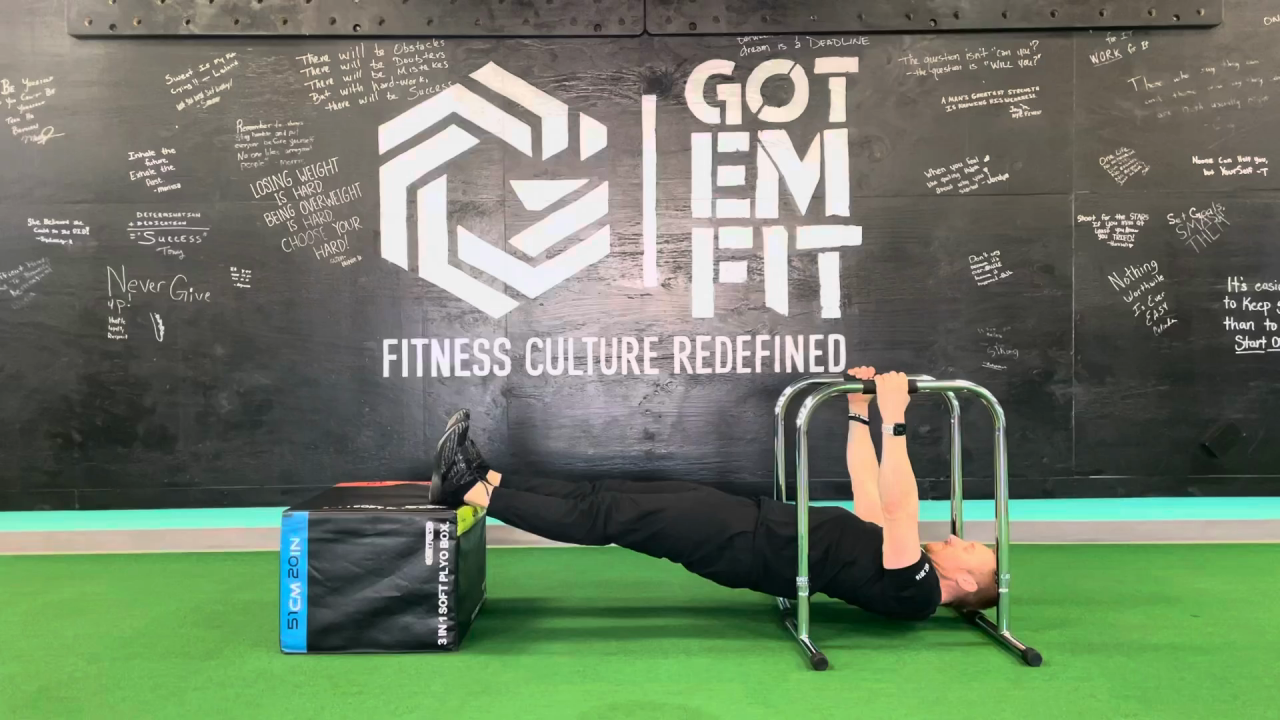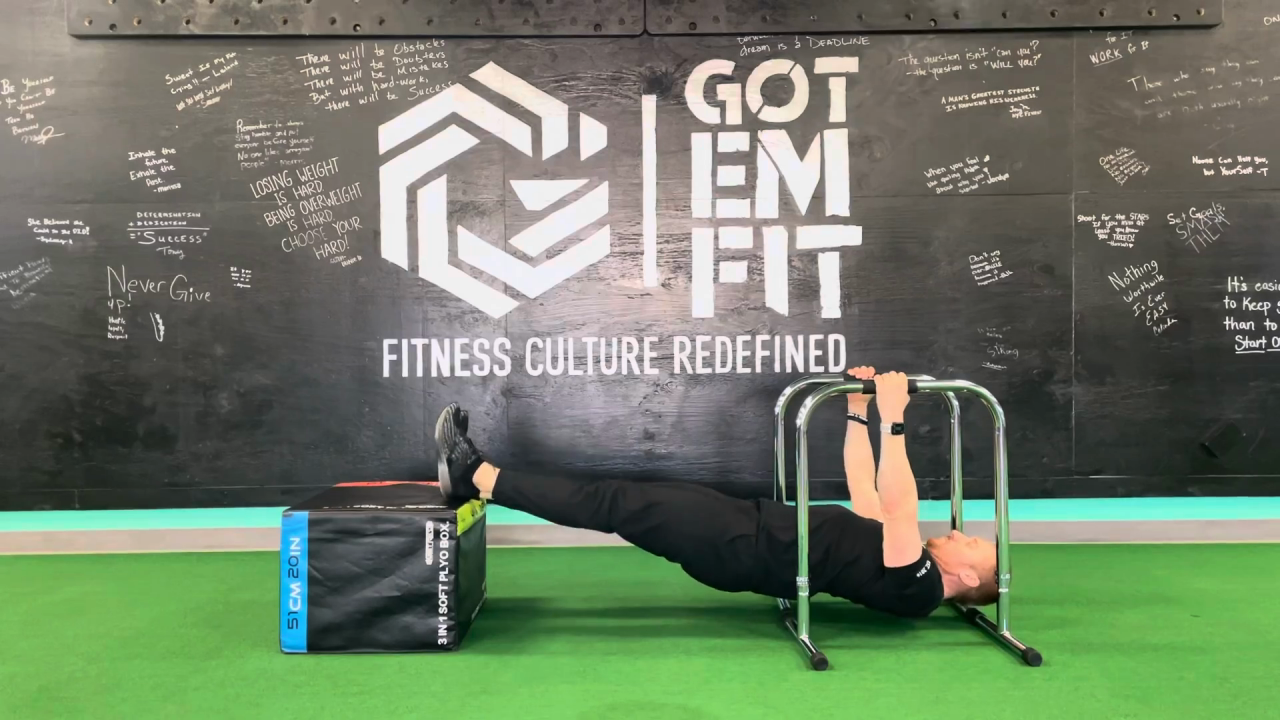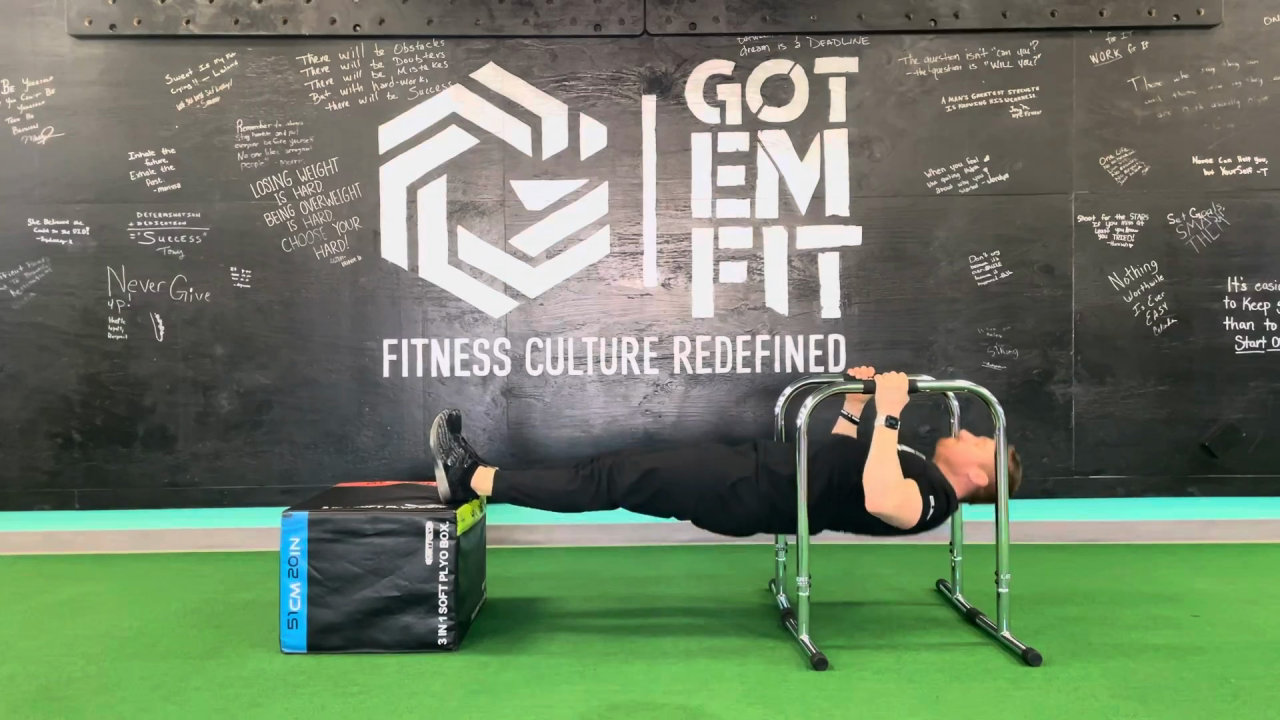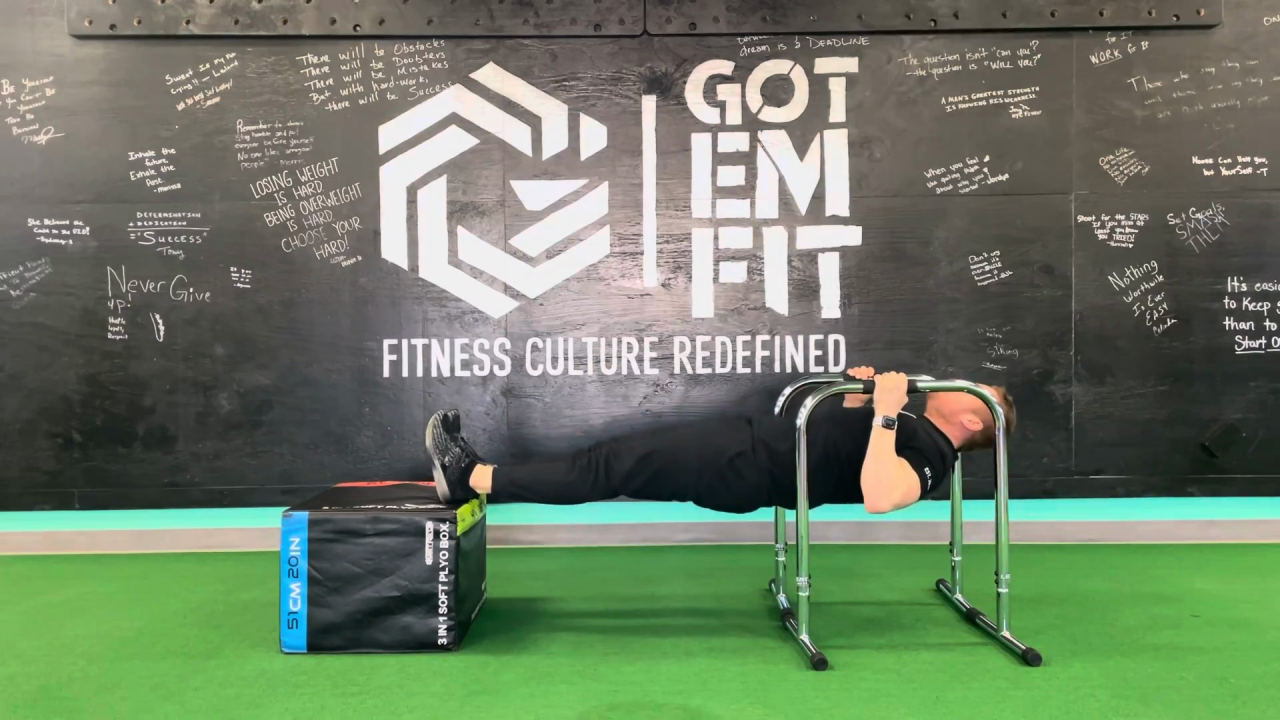
dt=0.5s
person 1, frame 1
left shoulder: (913, 592)
right shoulder: (907, 560)
left elbow: (898, 508)
right elbow: (868, 491)
left wrist: (894, 421)
right wrist: (859, 414)
left hip: (744, 545)
right hip: (753, 520)
left knee: (604, 519)
right knee: (605, 497)
left ankle: (470, 490)
right ankle: (483, 476)
person 1, frame 2
left shoulder: (914, 588)
right shoulder: (909, 561)
left elbow: (898, 507)
right elbow: (865, 488)
left wrist: (892, 421)
right wrist: (857, 412)
left hip: (743, 550)
right hip: (753, 520)
left knee: (612, 506)
right knee: (616, 496)
left ankle: (478, 475)
right ankle: (477, 476)
person 1, frame 3
left shoulder: (930, 498)
right shoulder: (921, 475)
left elbow: (876, 498)
left wrist: (888, 414)
right wrist: (855, 403)
left hip: (747, 493)
right hip: (750, 469)
left knee: (609, 483)
right knee: (615, 471)
left ankle: (473, 479)
right ankle: (476, 474)
person 1, frame 4
left shoulder: (926, 458)
right shoulder: (917, 437)
left elbow: (878, 496)
left wrist: (884, 413)
right wrist: (860, 395)
left hip: (745, 466)
right hip: (748, 440)
left knee: (605, 471)
right knee: (610, 461)
left ankle: (471, 478)
right ankle: (475, 473)
